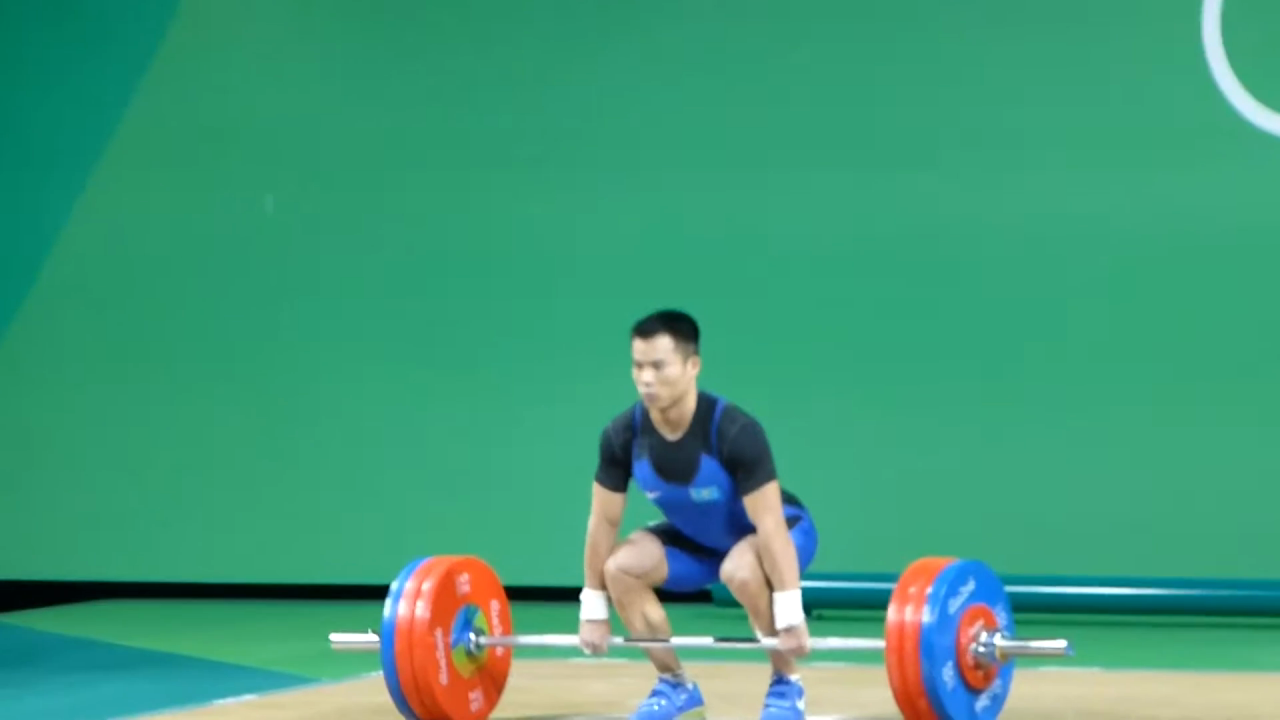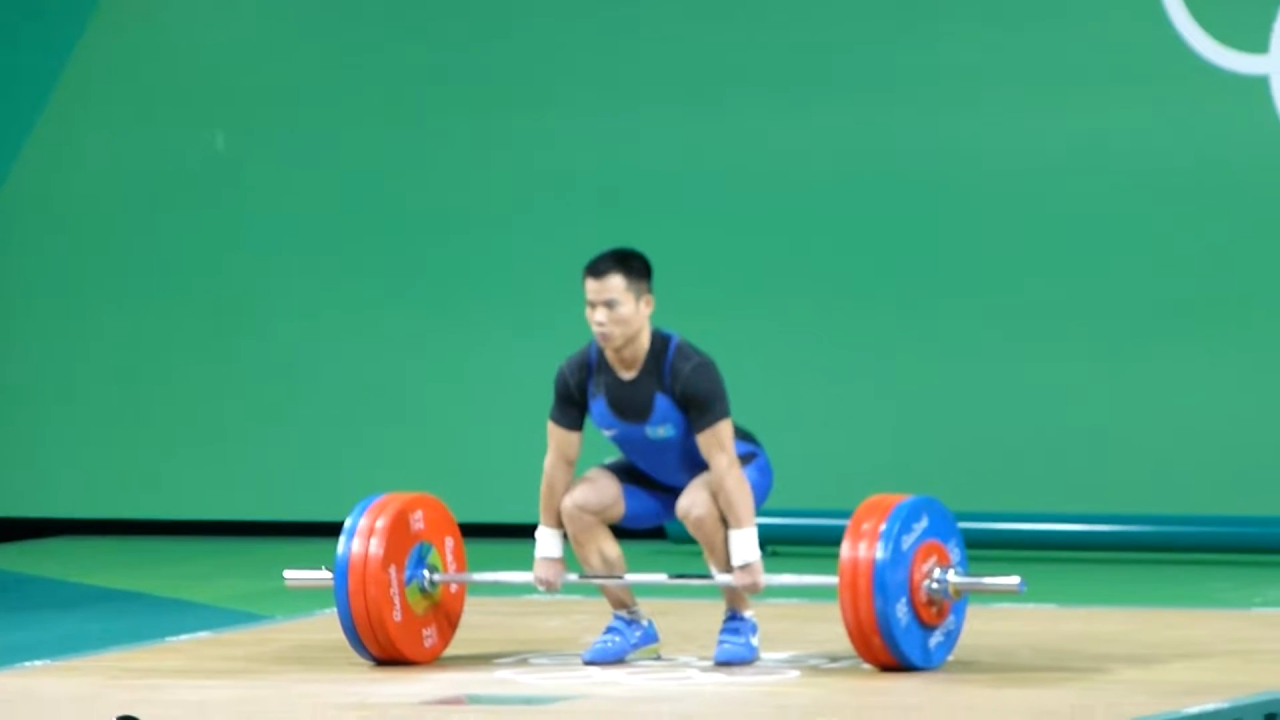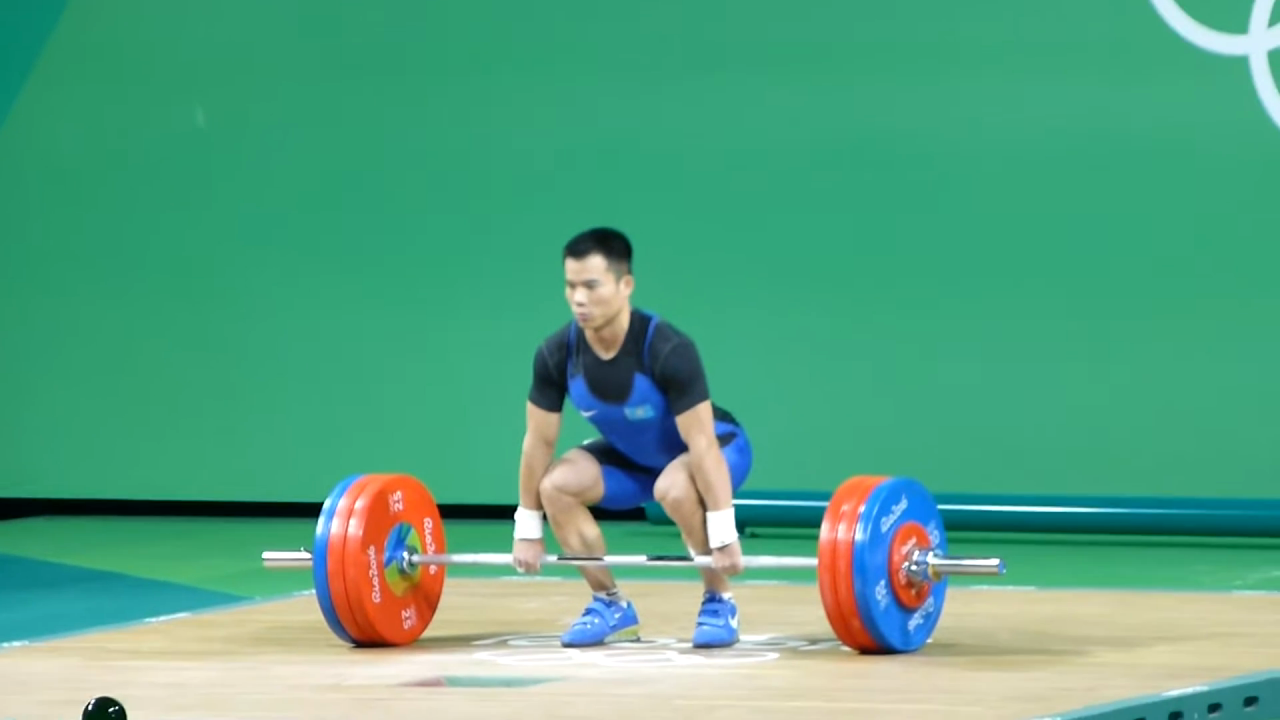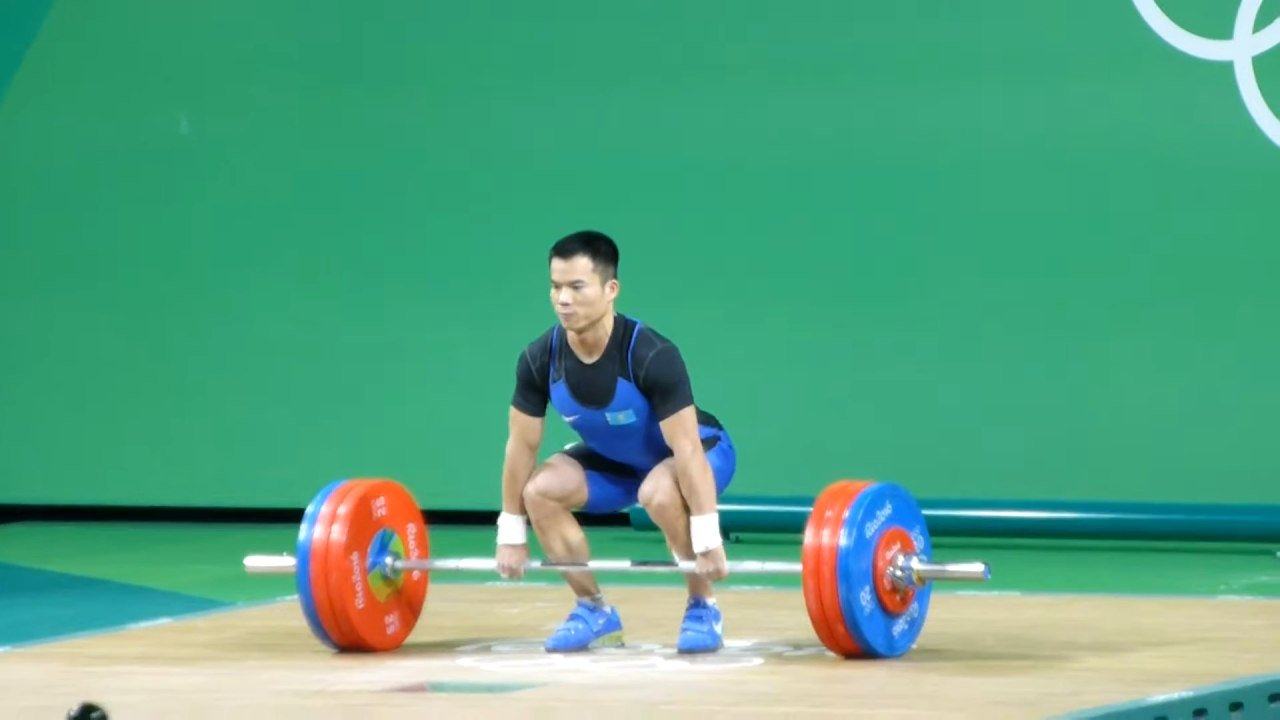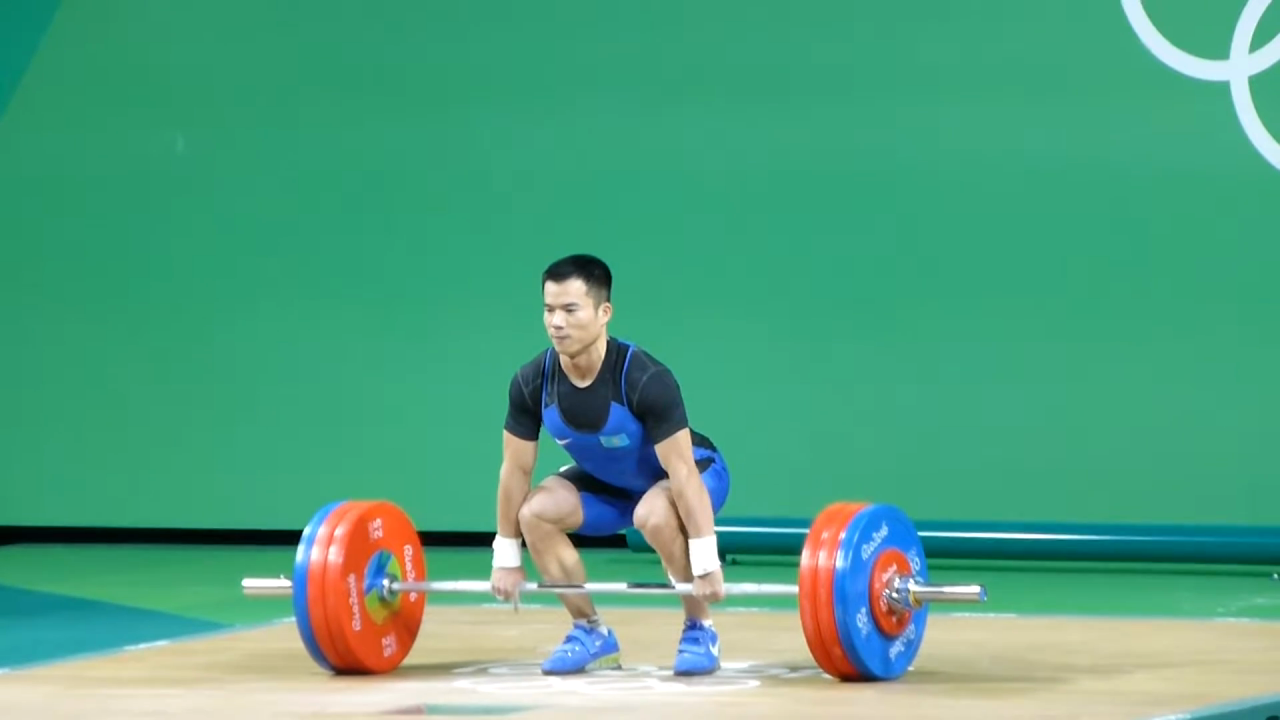
dt=0.4s
person 1, frame 1
left shoulder: (733, 430)
right shoulder: (622, 434)
left elbow: (770, 527)
right elbow: (603, 522)
left wrist: (791, 617)
right wrist: (593, 612)
left hip: (779, 528)
right hip: (697, 538)
left knee: (742, 571)
right knee: (621, 566)
left ankle: (786, 683)
right ankle: (676, 684)
person 1, frame 2
left shoulder: (688, 368)
right shoulder: (577, 373)
left elbow: (723, 462)
right elbow: (559, 460)
left wrist: (746, 552)
right wrist: (548, 548)
left hip: (737, 466)
right hip: (655, 473)
left knee: (697, 506)
right knee: (577, 503)
left ankle: (740, 620)
right ankle: (632, 621)
person 1, frame 3
left shoulder: (666, 349)
right shoulder: (556, 353)
left elbow: (702, 444)
right elbow: (538, 441)
left wrist: (724, 535)
right wrist: (527, 529)
left hip: (716, 445)
right hip: (633, 454)
left knee: (674, 488)
right knee: (556, 484)
left ankle: (719, 603)
right ankle: (611, 604)
person 1, frame 4
left shoulder: (651, 355)
right shoulder: (539, 358)
left elbow: (686, 449)
right elbow: (521, 445)
left wrist: (708, 539)
right wrist: (511, 534)
left hip: (700, 448)
right hip: (614, 457)
left knee: (659, 493)
right knee: (540, 489)
left ankle: (703, 609)
right ankle: (594, 609)
person 1, frame 5
left shoulder: (645, 378)
right shoulder: (531, 381)
left elbow: (682, 472)
right elbow: (515, 470)
left wrist: (706, 563)
right wrist: (507, 558)
left hip: (694, 470)
right hip: (610, 480)
left knee: (654, 514)
right knee: (535, 511)
left ankle: (699, 631)
right ankle: (592, 632)
